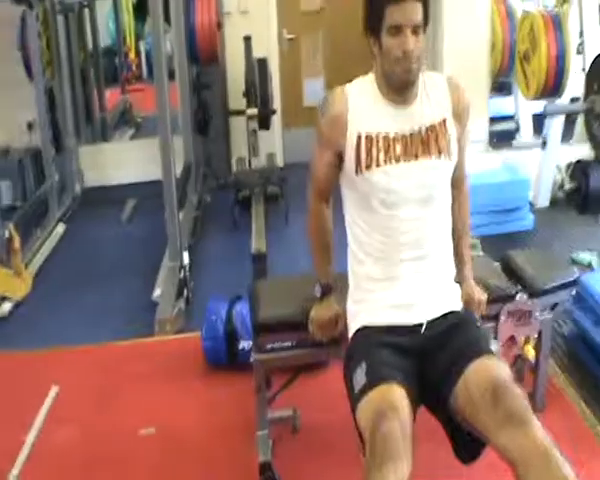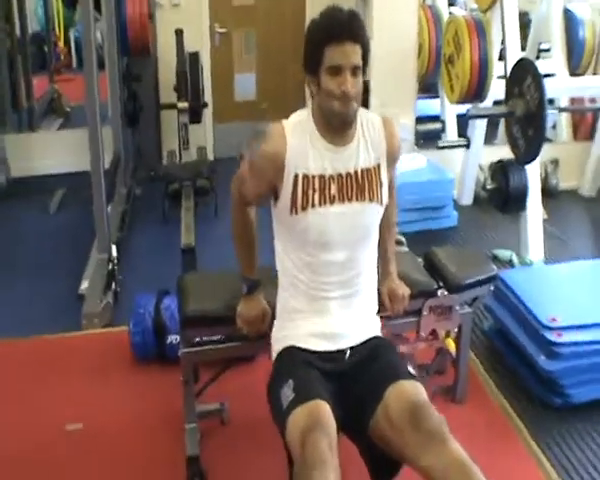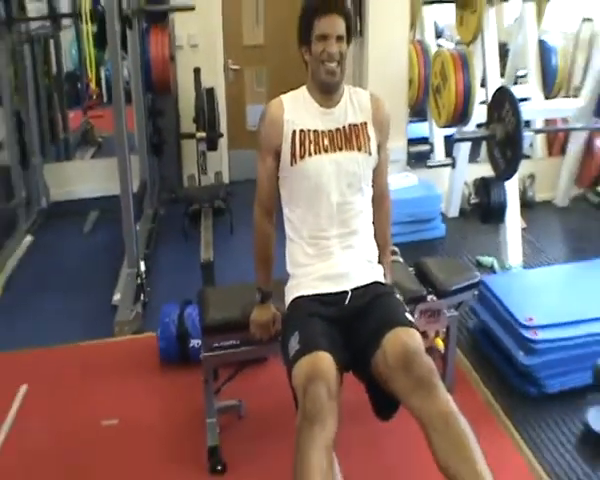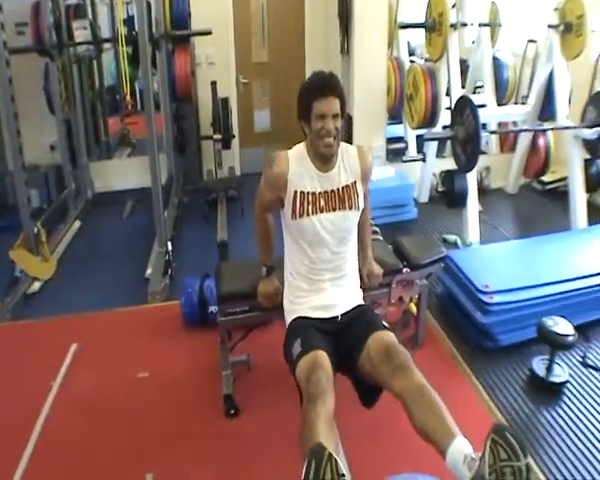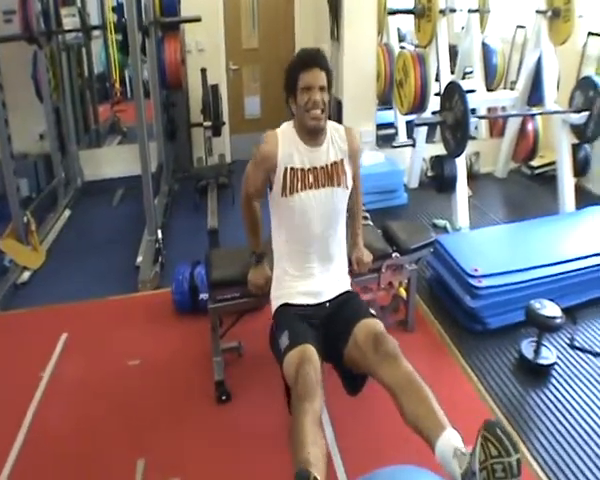
dt=1s
person 1, frame 1
left shoulder: (451, 99)
right shoulder: (342, 108)
right elbow: (319, 200)
left wrist: (466, 278)
right wrist: (324, 293)
left hip: (443, 309)
right hip: (378, 318)
left knee: (510, 410)
right knee: (389, 435)
person 1, frame 2
left shoulder: (384, 136)
right shoulder: (277, 145)
right elbow: (242, 202)
right wrist: (250, 289)
left hip: (366, 336)
right hip: (302, 342)
left knee: (430, 433)
person 1, frame 3
left shoulder: (373, 110)
right shoulder: (279, 116)
right elbow: (265, 212)
left wrist: (387, 272)
right wrist: (264, 298)
left hip: (368, 282)
right hip: (310, 289)
left knee: (420, 372)
right knee: (318, 395)
person 1, frame 4
left shoulder: (360, 161)
right shoulder: (282, 169)
right elbow: (262, 211)
right wrist: (268, 273)
left hip: (351, 304)
right hip: (306, 313)
left knee: (398, 361)
right knee: (318, 381)
person 1, frame 5
left shoulder: (348, 140)
right shoulder: (272, 148)
right elbow: (249, 199)
right wrist: (258, 260)
left hip: (338, 289)
right hip: (293, 298)
left knee: (385, 350)
right knee: (306, 379)
